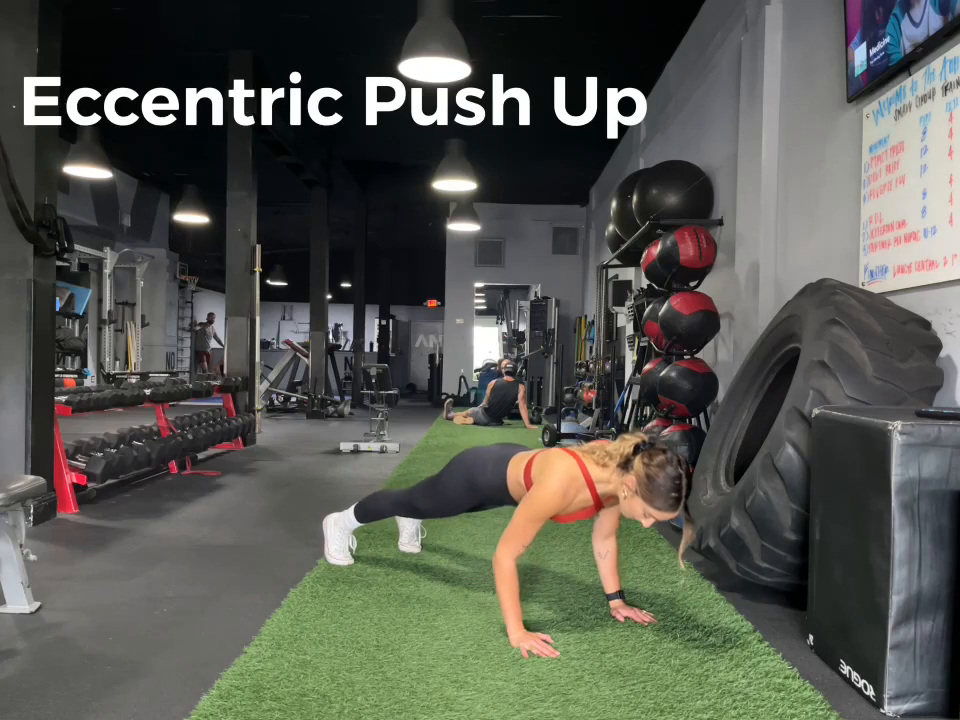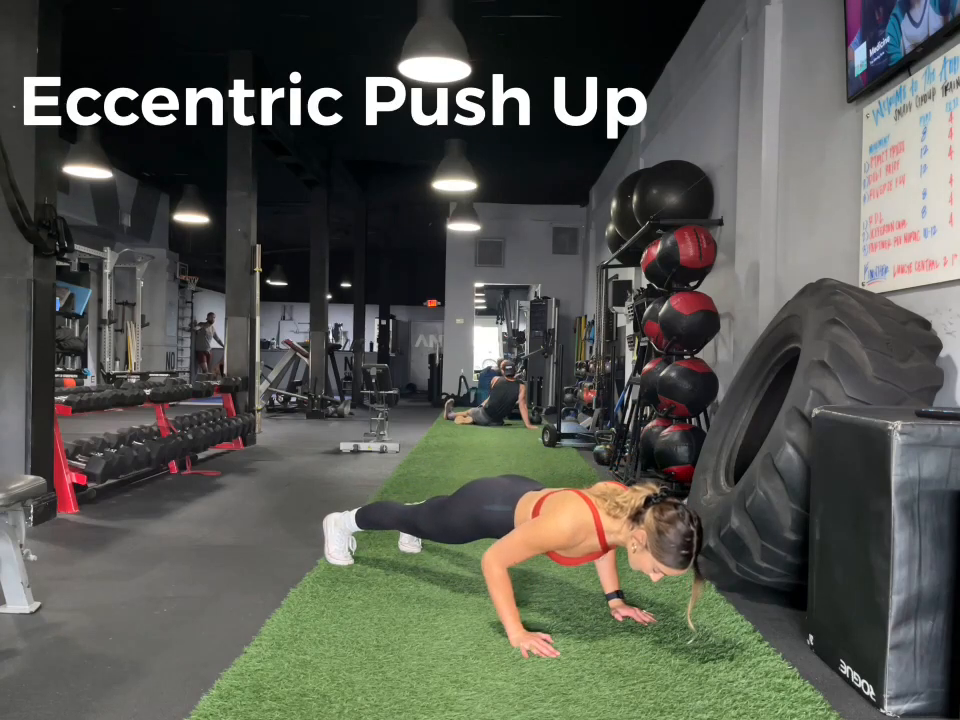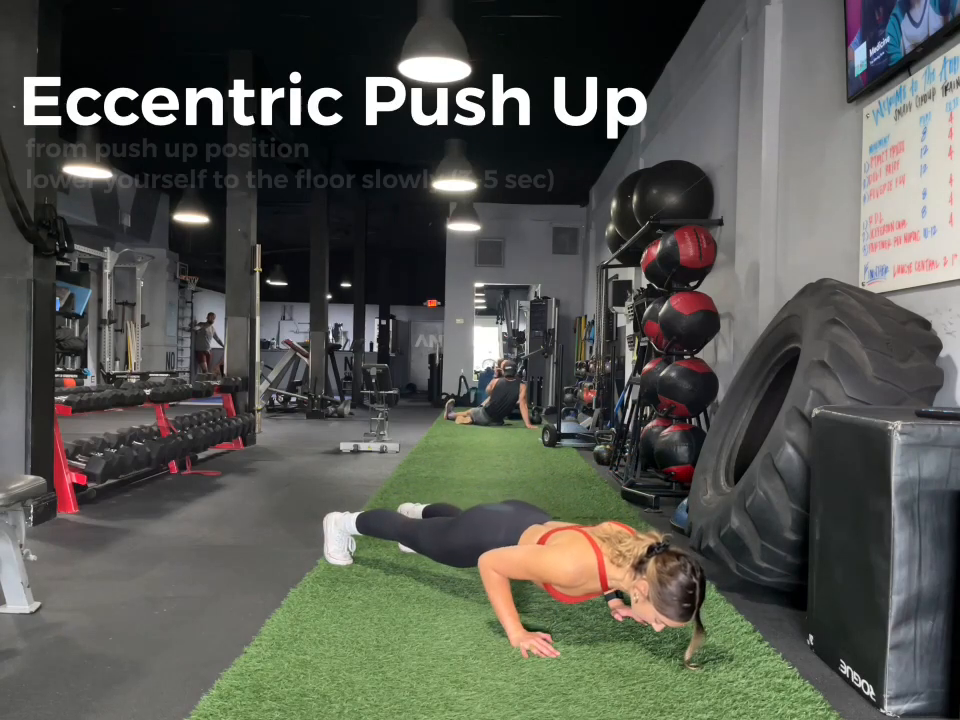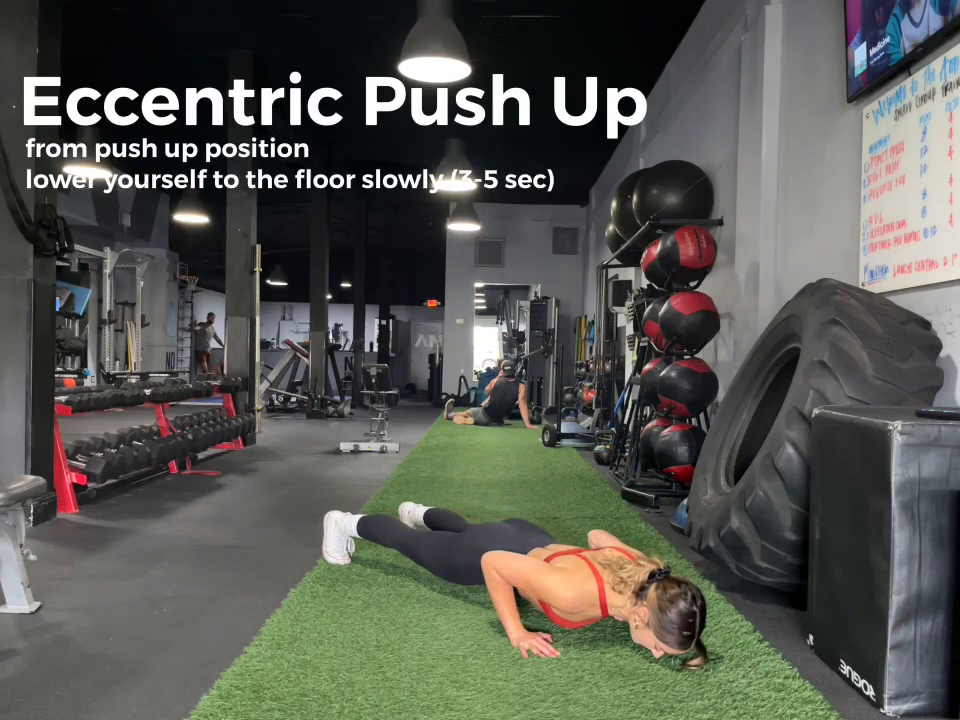
dt=1s
person 1, frame 1
left shoulder: (622, 473)
right shoulder: (563, 481)
left elbow: (605, 538)
right elbow: (505, 555)
left wrist: (615, 599)
right wrist: (517, 632)
left hip: (514, 467)
right hip: (481, 475)
right knee: (410, 501)
left ankle: (411, 525)
right ankle: (341, 522)
person 1, frame 2
left shoulder: (633, 510)
right shoulder: (571, 523)
right elbow: (493, 561)
left wrist: (615, 599)
right wrist: (516, 632)
left hip: (522, 497)
right hip: (486, 509)
right knee: (414, 521)
left ankle: (417, 509)
right ankle: (342, 522)
person 1, frame 3
left shoulder: (639, 550)
right shoulder: (574, 566)
right elbow: (489, 563)
left wrist: (613, 599)
right wrist: (516, 634)
left hip: (524, 522)
right hip: (489, 536)
left knee: (457, 518)
right knee: (412, 535)
left ankle: (416, 510)
right ankle: (343, 523)
person 1, frame 4
left shoulder: (639, 568)
right shoulder: (574, 593)
left elbow: (597, 536)
right elbow: (492, 563)
right wrist: (516, 634)
left hip: (528, 541)
right hip: (494, 552)
left knee: (463, 530)
right knee: (413, 544)
left ankle: (417, 512)
right ankle: (345, 523)
